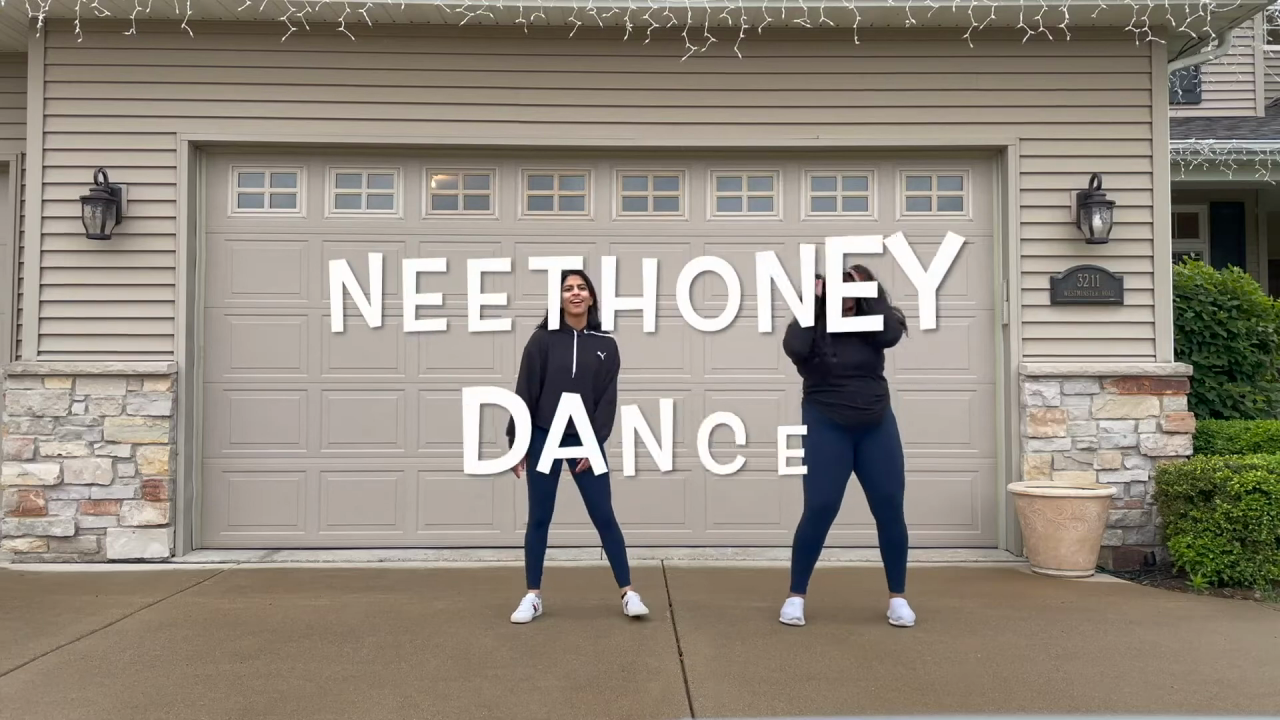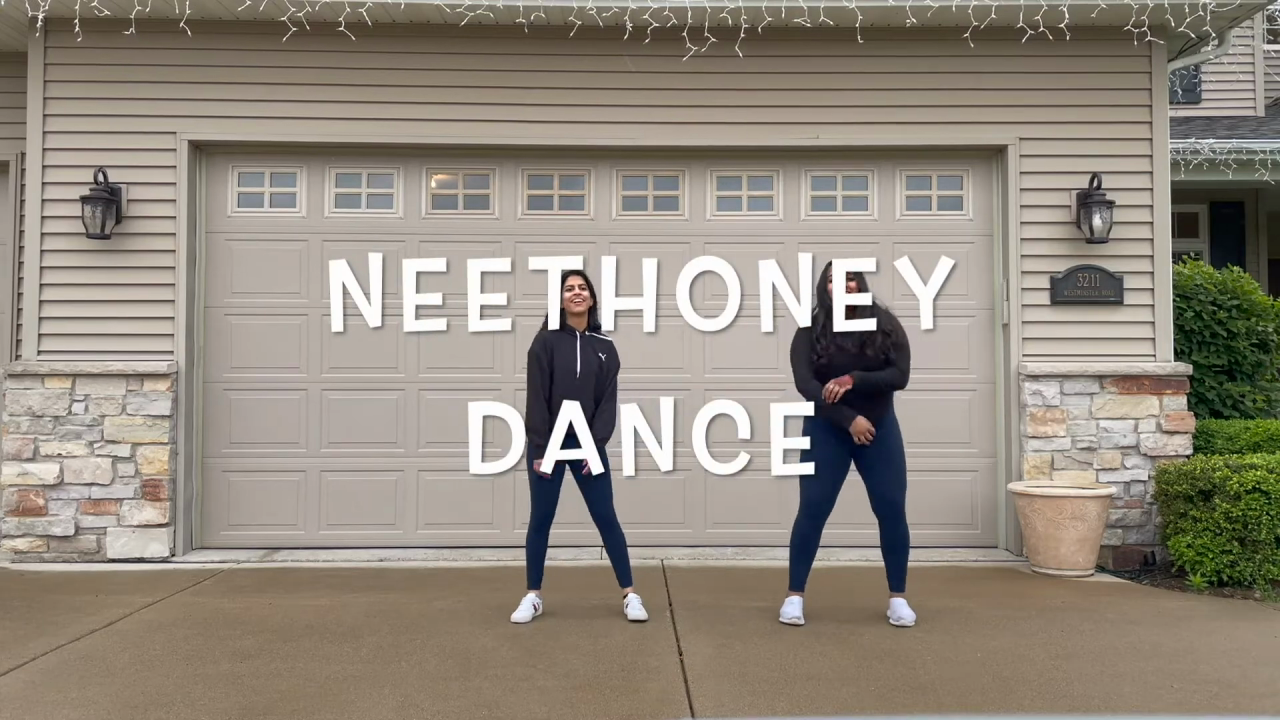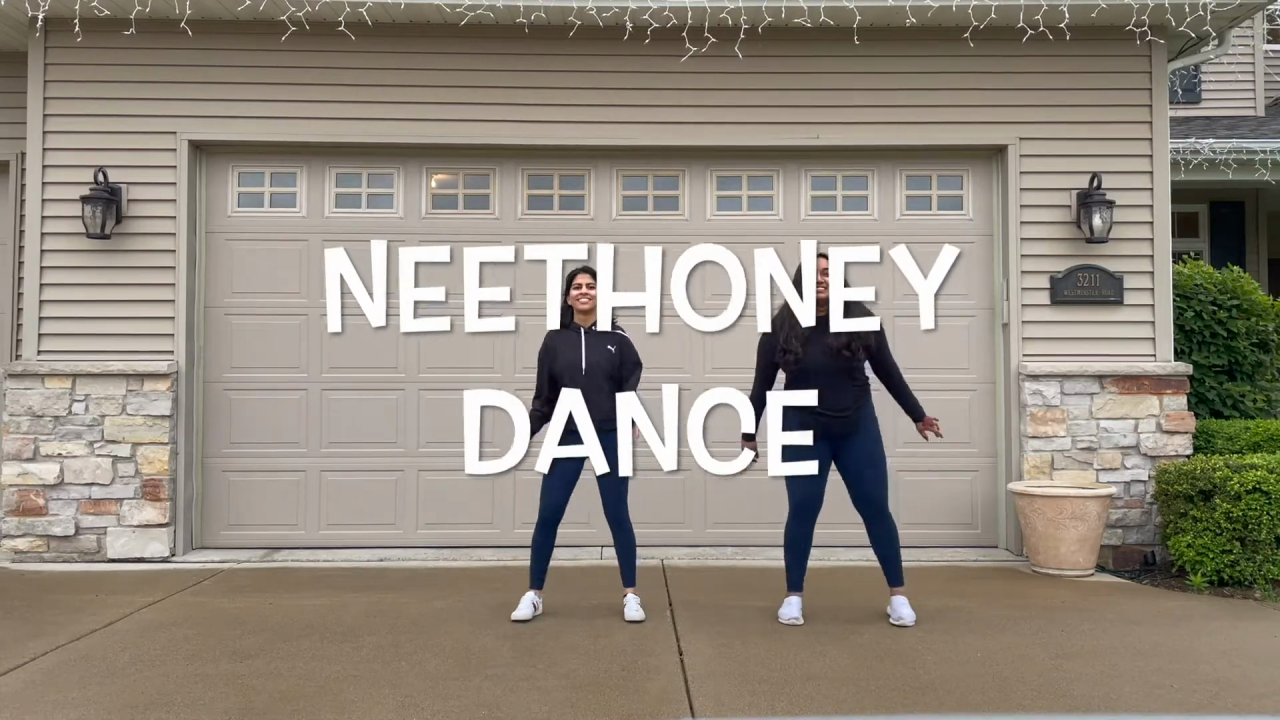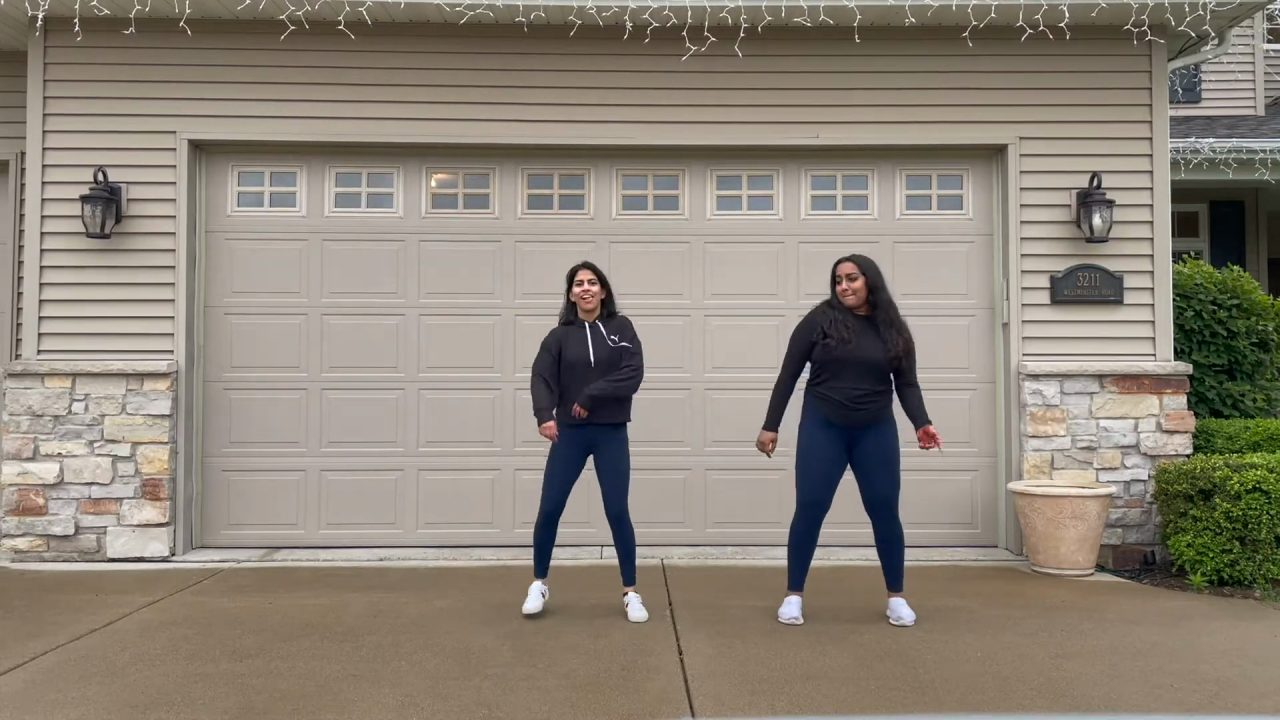
dt=1s
person 1, frame 1
right shoulder: (809, 330)
left elbow: (890, 336)
right elbow: (795, 348)
left wrist: (868, 291)
right wrist: (811, 303)
left hip: (877, 428)
right hip: (826, 429)
left knee: (890, 510)
right knee: (819, 511)
left ankle: (897, 598)
right ankle: (796, 596)
person 1, frame 2
left shoulder: (883, 323)
right shoulder: (811, 329)
left elbow: (901, 376)
right elbow: (804, 382)
left wrist: (854, 378)
right wrist: (848, 417)
left hip: (879, 430)
right hip: (827, 431)
left knee: (891, 511)
right knee: (813, 510)
left ankle: (897, 598)
right ankle: (794, 595)
person 1, frame 3
left shoulder: (861, 322)
right shoulder: (781, 328)
left elbow: (888, 372)
right elbow: (762, 383)
left wrist: (918, 415)
right wrist: (749, 434)
left hip: (857, 428)
right hip: (804, 431)
left knee: (875, 507)
right knee: (803, 510)
left ankle: (897, 595)
right ankle: (793, 596)
person 1, frame 4
left shoulder: (892, 328)
right shoulder: (819, 320)
left elbow: (906, 383)
right elbow: (789, 373)
left wrist: (922, 423)
right wrist: (770, 425)
left hip: (875, 430)
right hip: (823, 427)
left knee: (885, 510)
right knee: (810, 509)
left ankle: (896, 596)
right ankle: (793, 595)
person 2, frame 1
left shoulder: (605, 344)
right shoulder: (543, 340)
left elbow: (607, 400)
right elbow: (525, 392)
left wrist: (593, 446)
right wrist: (516, 442)
left hip: (586, 442)
right hip: (544, 439)
left knee: (604, 517)
right knee: (539, 519)
left ankle: (628, 593)
right ankle: (533, 596)
person 2, frame 2
left shoulder: (605, 346)
right shoulder: (546, 341)
left elbow: (607, 402)
right elbow: (536, 397)
left wrist: (594, 445)
right wrist: (539, 447)
left hip: (588, 445)
right hip: (548, 443)
left knee: (606, 519)
right knee: (541, 520)
left ankle: (630, 594)
right ankle: (533, 596)
person 2, frame 3
left shoulder: (617, 339)
right shoulder: (555, 341)
left elbow: (631, 382)
right elbow: (545, 393)
right wrist: (528, 428)
left hip: (609, 440)
right hip: (566, 440)
left knee: (618, 518)
right knee: (547, 516)
left ankle: (630, 595)
right ankle: (534, 595)
person 2, frame 4
left shoulder: (621, 328)
right shoulder: (560, 336)
left elbow: (633, 375)
right elbow: (541, 377)
left wrist: (591, 395)
right wrist: (544, 415)
left hip: (611, 434)
right hip: (569, 434)
left knee: (618, 514)
right knee: (549, 510)
left ankle: (630, 593)
right ankle: (539, 584)
